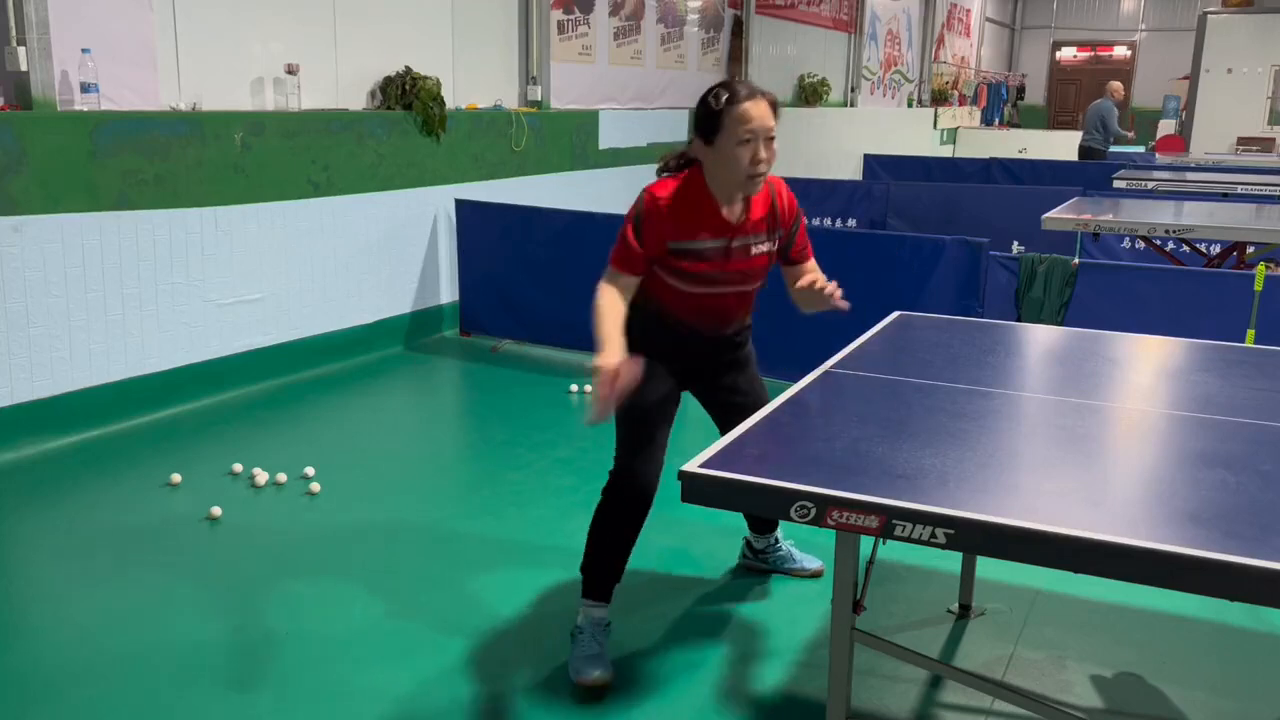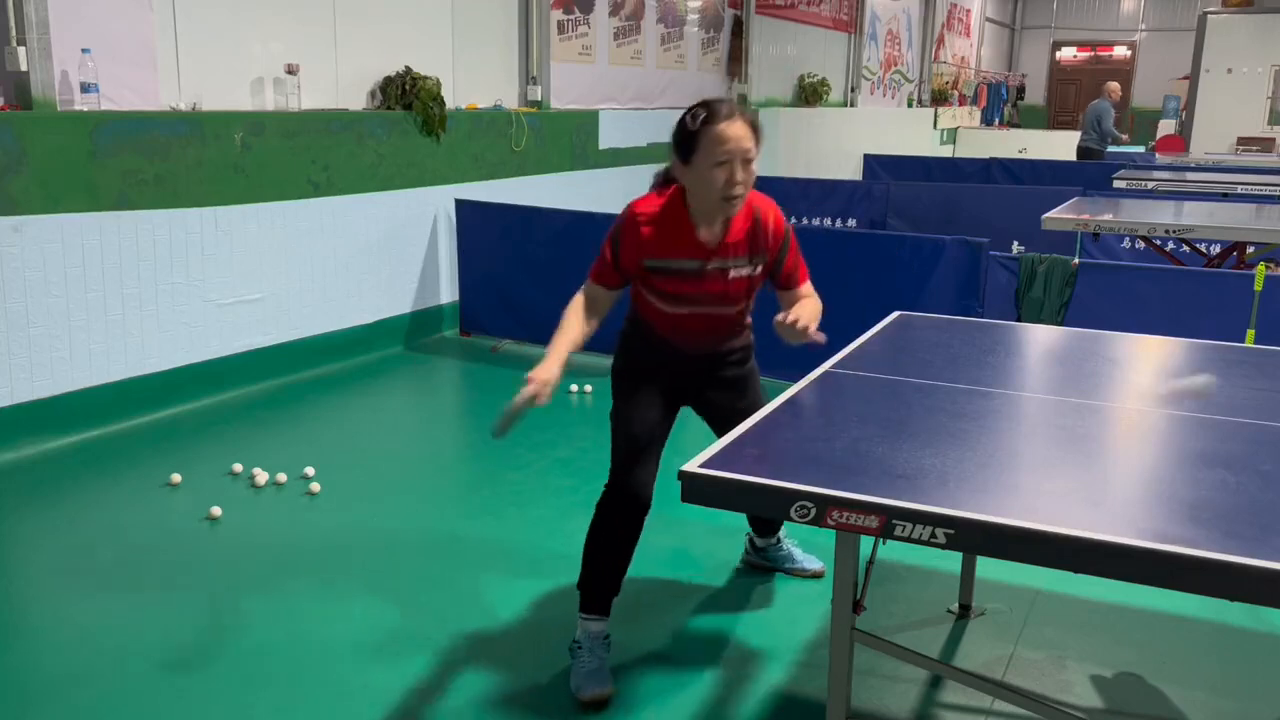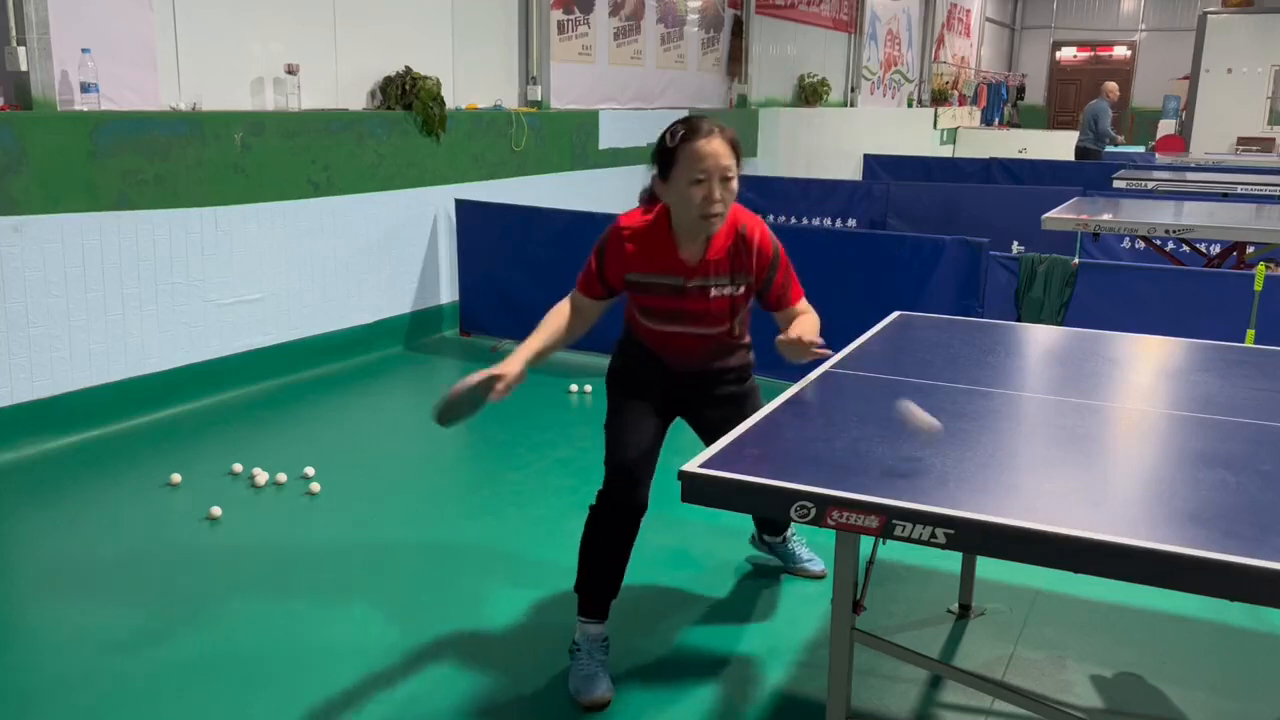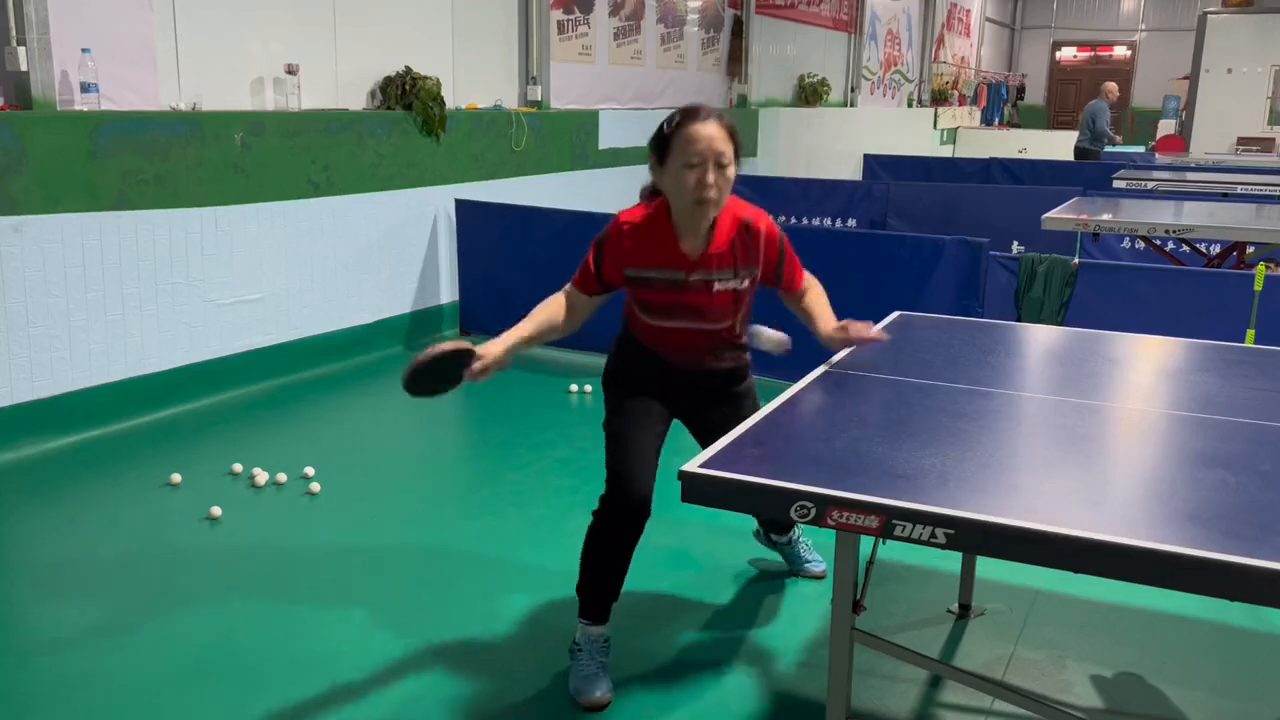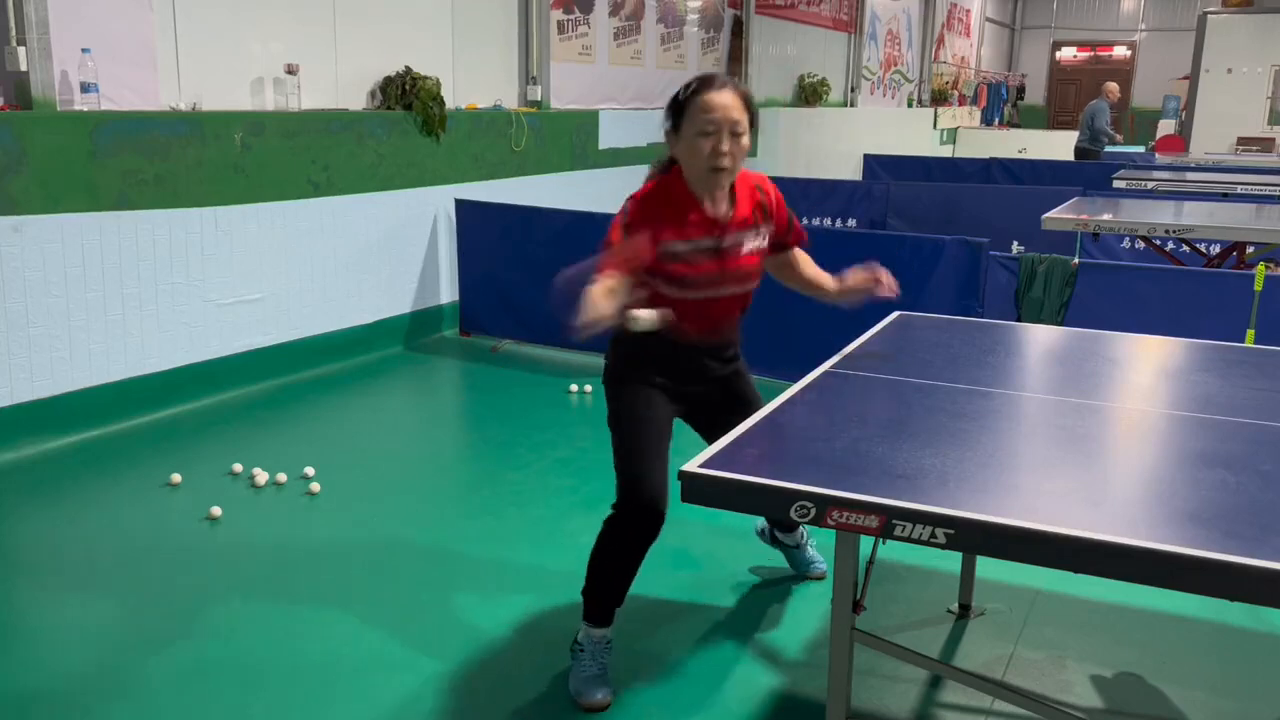
dt=0.1s
person 1, frame 1
left shoulder: (780, 202)
right shoulder: (661, 204)
left elbow: (803, 270)
right elbow: (614, 286)
left wrist: (817, 286)
right wrist: (611, 347)
left hip: (728, 347)
right hip: (658, 349)
right knee: (634, 478)
left ankle: (763, 542)
right ankle: (591, 620)
person 1, frame 2
left shoulder: (766, 221)
right shoulder: (640, 222)
left elbow: (803, 293)
right elbow: (593, 300)
left wrist: (803, 316)
right wrist: (553, 362)
left hip: (727, 364)
right hip: (650, 364)
right knee: (629, 492)
left ankle: (766, 543)
right ankle: (591, 633)
person 1, frame 3
left shoulder: (752, 240)
right shoulder: (628, 238)
left elbow: (798, 312)
right elbow: (580, 305)
left wrist: (803, 339)
right wrist: (519, 359)
left hip: (724, 379)
right hip: (644, 377)
right knee: (624, 496)
left ankle: (775, 539)
right ankle: (590, 637)
person 1, frame 4
left shoulder: (755, 230)
right shoulder: (628, 233)
left elbow: (803, 289)
right elbow: (573, 302)
left wrist: (831, 327)
right wrist: (504, 344)
left hip: (722, 379)
right hip: (643, 378)
right knee: (628, 499)
left ankle: (782, 536)
right ankle: (591, 639)
person 1, frame 5
left shoulder: (760, 195)
right shoulder: (647, 207)
left elbow: (791, 265)
right elbow: (605, 293)
left wrist: (839, 288)
right wrist: (602, 304)
left hip: (718, 362)
right hip: (645, 369)
right knee: (644, 504)
left ankle: (784, 533)
right ankle: (590, 639)
